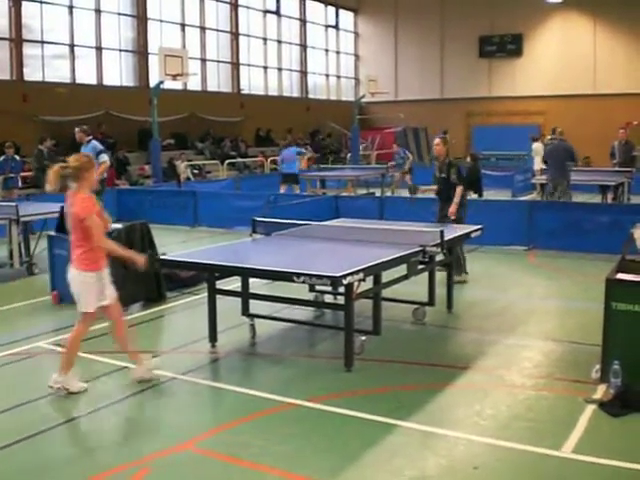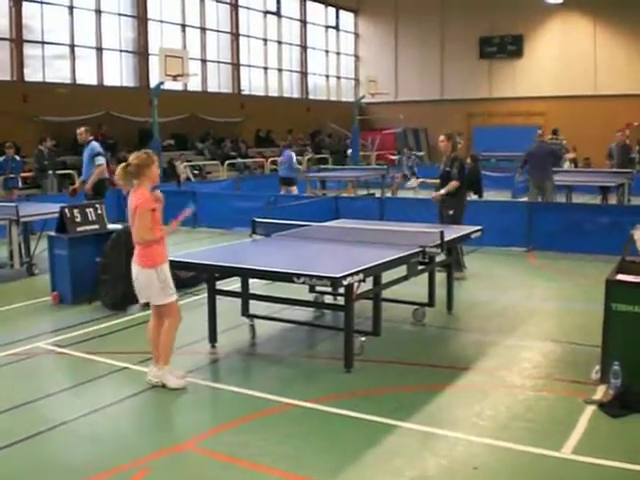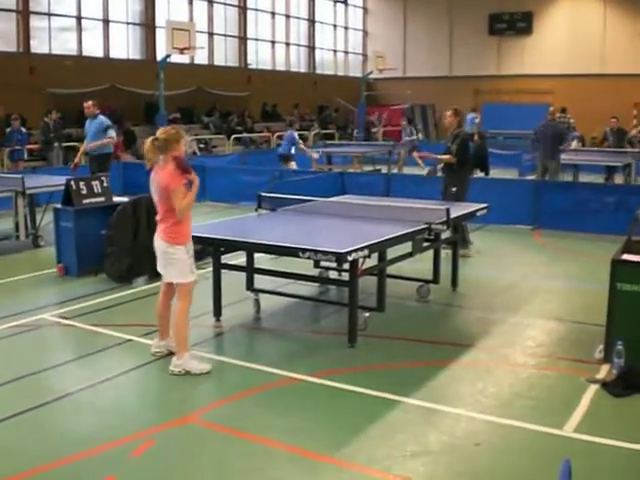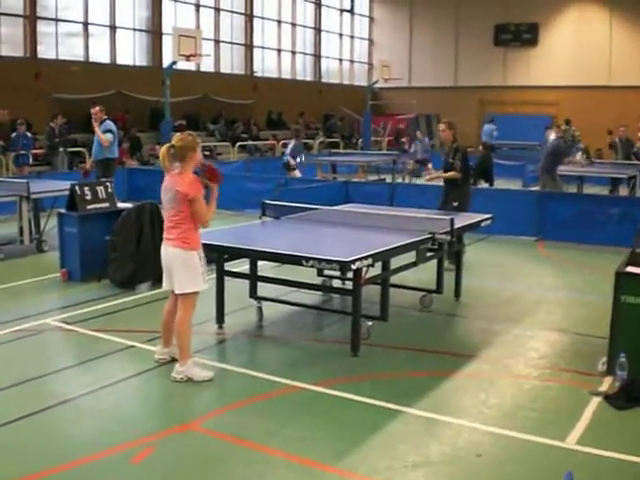
dt=0.5s
person 1, frame 1
left shoulder: (77, 199)
right shoulder: (84, 202)
left elbow: (103, 228)
right elbow: (101, 242)
left wrist: (99, 211)
right wrist: (133, 256)
left hip: (94, 269)
right hip: (88, 271)
left knee: (117, 317)
right knee: (85, 324)
left ankle: (139, 365)
right ankle: (63, 376)
person 1, frame 2
left shoulder: (139, 195)
right shoulder: (144, 197)
right elbow: (142, 236)
left wrist: (159, 205)
right wrist: (169, 229)
left hip: (151, 263)
right hip: (151, 265)
left knee: (159, 316)
right knee: (173, 316)
left ankle: (158, 368)
right ankle: (161, 371)
person 1, frame 3
left shoulder: (158, 170)
right shoulder: (173, 173)
right elbow: (182, 211)
right wrist: (195, 184)
left hip: (163, 238)
right hip: (177, 241)
left knee: (167, 291)
right knee: (184, 299)
left ankle: (162, 341)
right ankle: (181, 359)
person 1, frame 4
left shoulder: (170, 179)
right shoulder: (192, 181)
right elbow: (205, 220)
right wrist: (214, 192)
left hip: (169, 246)
right hip: (186, 249)
left knee: (174, 301)
right knee: (186, 308)
left ankle: (165, 349)
right ankle: (183, 366)
person 2, frame 1
left shoulder: (452, 165)
right shoulder: (439, 165)
left elbow: (459, 186)
left wrist: (455, 204)
right wrist: (426, 188)
left hip: (453, 205)
right hip: (444, 204)
left ankle: (461, 273)
right ankle: (449, 264)
person 2, frame 2
left shoulder: (457, 160)
right shoulder: (445, 160)
left elbow: (457, 182)
left wrist: (441, 192)
left hip: (455, 202)
right hip: (445, 201)
left ankle: (459, 269)
right ankle: (450, 263)
person 2, frame 3
left shoulder: (460, 136)
right shoulder: (452, 135)
left elbow: (453, 158)
left wrist: (432, 156)
right wrist: (442, 166)
left hip: (458, 178)
right hip: (450, 177)
left ankle: (464, 246)
right ankle: (456, 241)
person 2, frame 4
left shoulder: (459, 150)
right shoulder: (447, 149)
left elbow: (458, 173)
left wrist: (438, 176)
right wrist: (435, 174)
left hip: (459, 191)
right hip: (449, 189)
left ankle: (454, 259)
right ankle: (455, 253)
